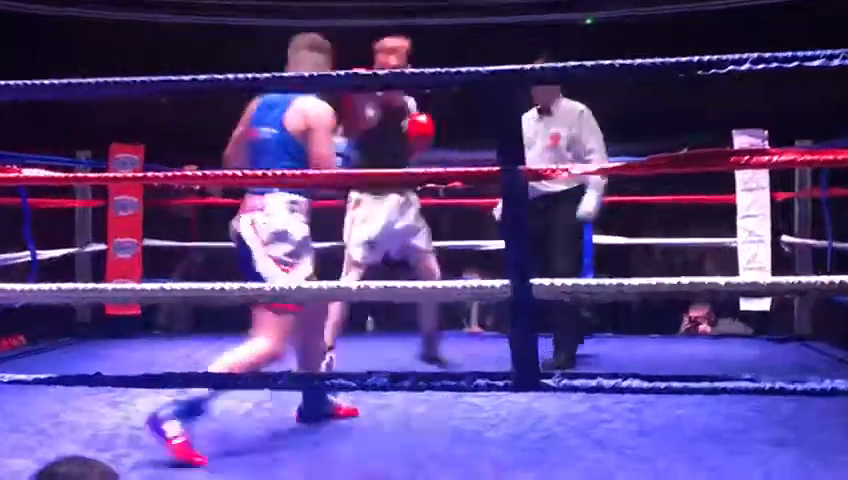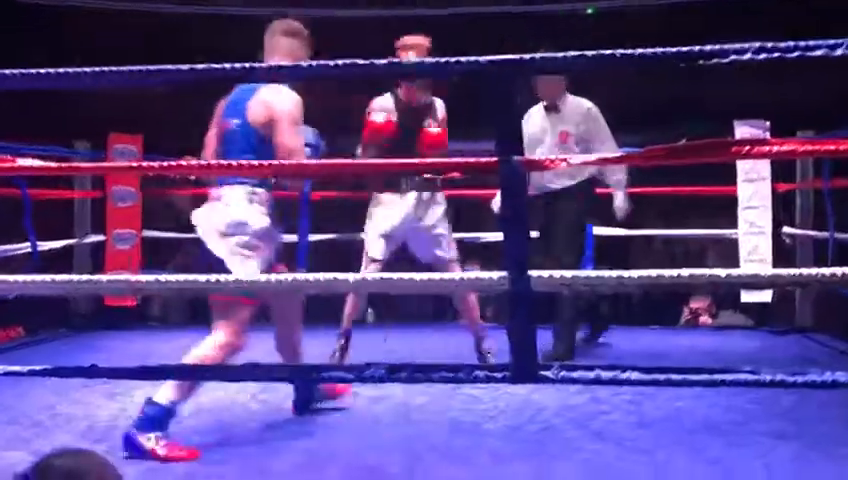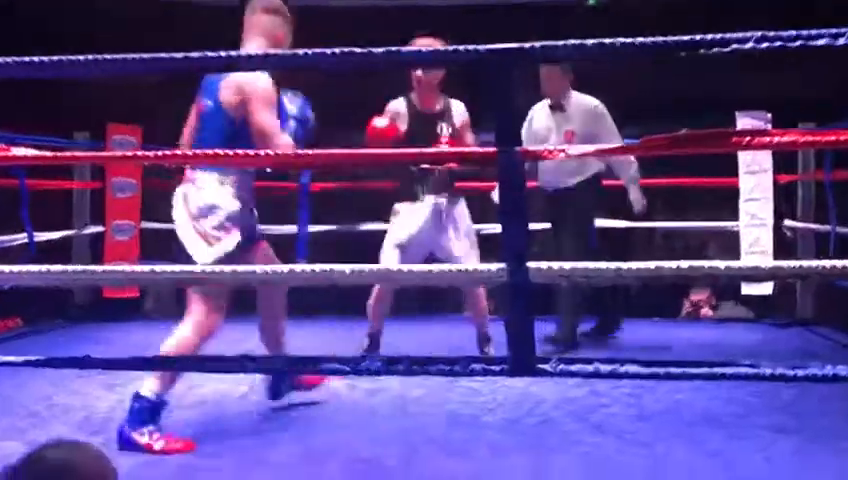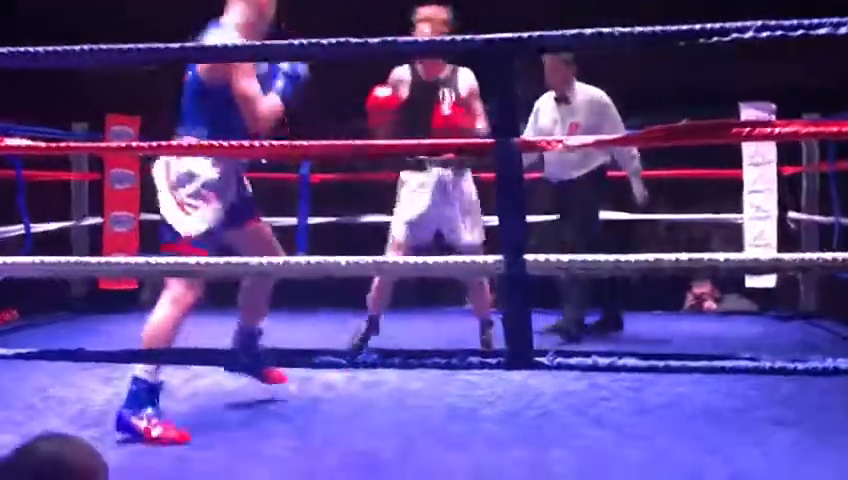
dt=0.1s
person 1, frame 1
left shoulder: (259, 105)
right shoulder: (317, 110)
left elbow: (235, 160)
right wrist: (337, 159)
left hip: (255, 218)
right hip: (279, 223)
left knee: (313, 311)
right knee: (270, 343)
left ankle: (315, 401)
right ankle: (174, 416)
person 1, frame 2
left shoulder: (233, 98)
right shoulder: (284, 99)
left elbow: (209, 159)
right wrist: (306, 149)
left hip: (225, 211)
right hip: (244, 215)
left knee: (289, 302)
right knee: (229, 337)
left ankle: (307, 390)
right ankle: (148, 428)
person 1, frame 3
left shoulder: (219, 73)
right shoulder: (252, 79)
left elbow: (188, 143)
right elbow: (274, 153)
right wrist: (293, 132)
left hip: (225, 198)
right hip: (213, 204)
left knee: (274, 282)
right knee: (204, 320)
left ankle: (282, 373)
right ankle: (140, 422)
person 1, frame 4
left shoulder: (216, 38)
right shoulder: (232, 46)
right elbow: (260, 120)
left wrist: (269, 77)
right wrist: (284, 83)
left hip: (219, 173)
right hip: (199, 174)
left knee: (269, 259)
right knee: (183, 292)
left ankle: (246, 351)
right ankle: (138, 405)
person 2, frame 1
left shoulder: (409, 105)
right shoulder: (363, 101)
left wrist: (421, 139)
left hip: (403, 199)
right hip: (369, 200)
left knee: (430, 272)
right knee: (353, 274)
left ankle: (430, 342)
right ankle: (328, 351)
person 2, frame 2
left shoulder: (436, 107)
right shoulder: (382, 106)
right elbow: (365, 157)
left wrist: (438, 150)
right wrist: (372, 139)
left hip: (428, 199)
right hip: (391, 198)
left knee: (453, 273)
right knee: (371, 271)
left ankle: (480, 343)
right ankle: (344, 339)
person 2, frame 3
left shoulder: (456, 111)
right shoulder: (397, 109)
right wrist: (382, 145)
left hip: (449, 206)
right hip: (411, 207)
right knee: (387, 278)
left ankle: (484, 342)
right ankle: (372, 341)
person 2, frame 4
left shoulder: (465, 79)
right shoulder: (402, 76)
left elbow: (482, 130)
right elbow: (383, 132)
left wrist: (464, 127)
right wrist: (380, 116)
left hip: (455, 178)
right hip: (417, 177)
left knee: (472, 255)
right knee: (396, 252)
left ankle: (485, 329)
right ankle: (371, 323)
person 3, frame 1
left shoulder: (576, 113)
right shoulder: (526, 120)
left elbow: (596, 158)
left wrist: (592, 196)
left hip: (567, 200)
right hip: (536, 202)
left knee: (563, 270)
right knee: (539, 271)
left ankle: (565, 349)
right ankle: (573, 327)
person 3, frame 2
left shoulder: (584, 111)
right shoulder: (532, 116)
left elbow: (609, 153)
left wrist: (619, 191)
right wrist: (504, 192)
left hip: (574, 194)
right hip: (544, 197)
left knee: (565, 263)
right knee: (551, 263)
left ankle: (563, 341)
right ankle: (595, 320)
person 3, frame 3
left shoulder: (589, 108)
right shoulder: (537, 113)
left elbow: (615, 149)
left wrist: (633, 187)
left hip: (581, 190)
right hip: (552, 193)
left knee: (573, 255)
right knee: (578, 256)
left ankle: (566, 330)
right ankle: (607, 319)
person 3, frame 4
left shoulder: (595, 100)
right shoulder: (543, 104)
left wrist: (636, 180)
left hip: (587, 182)
right hip: (557, 186)
left knee: (577, 247)
right knee: (582, 248)
left ankle: (573, 320)
right ankle: (610, 315)
